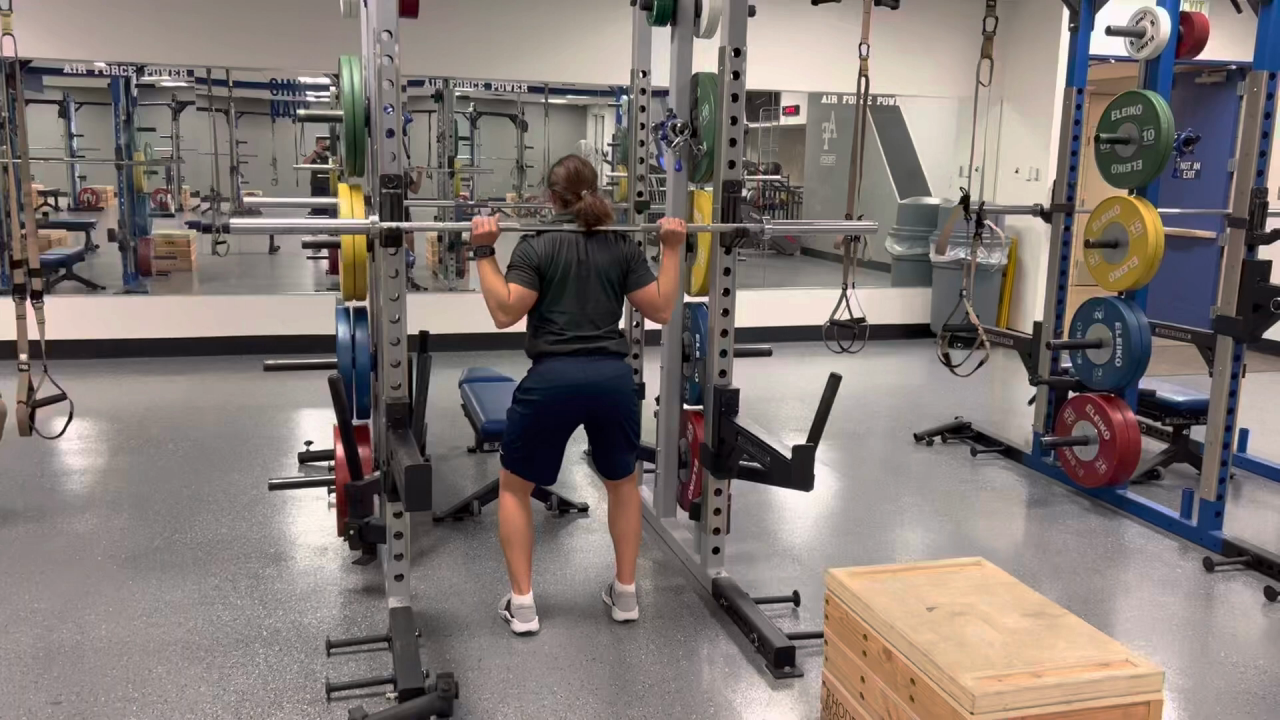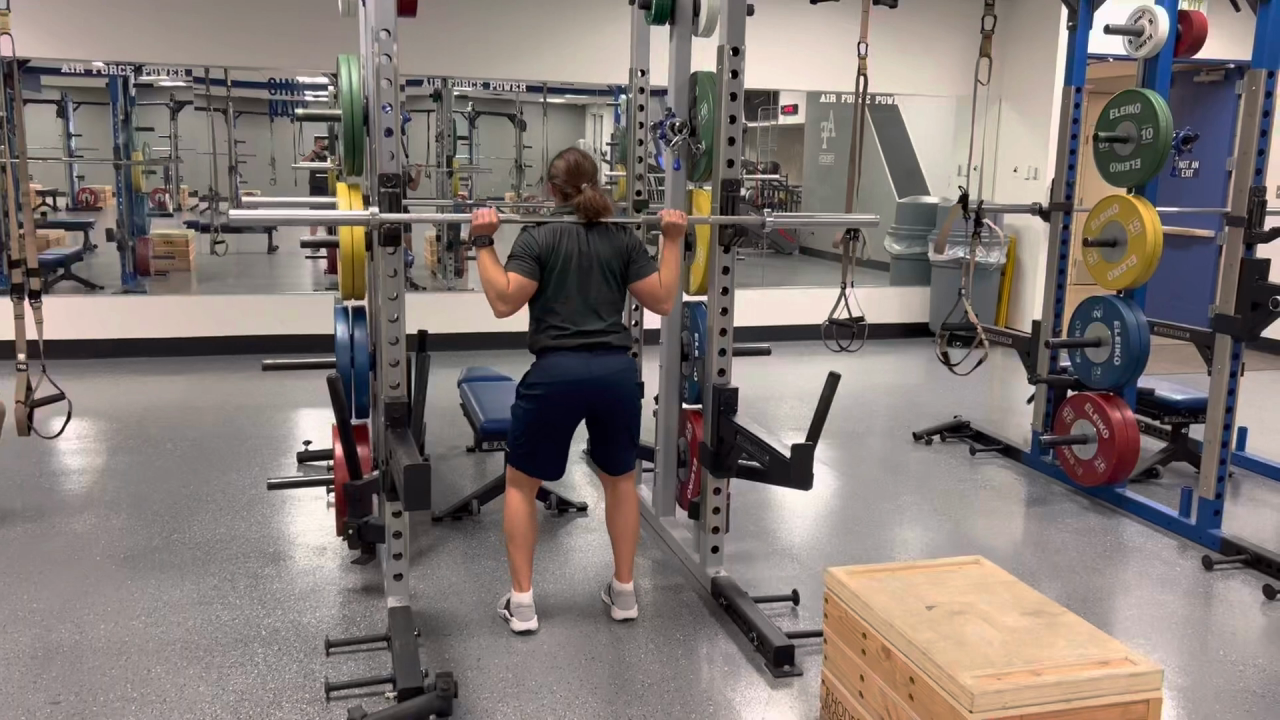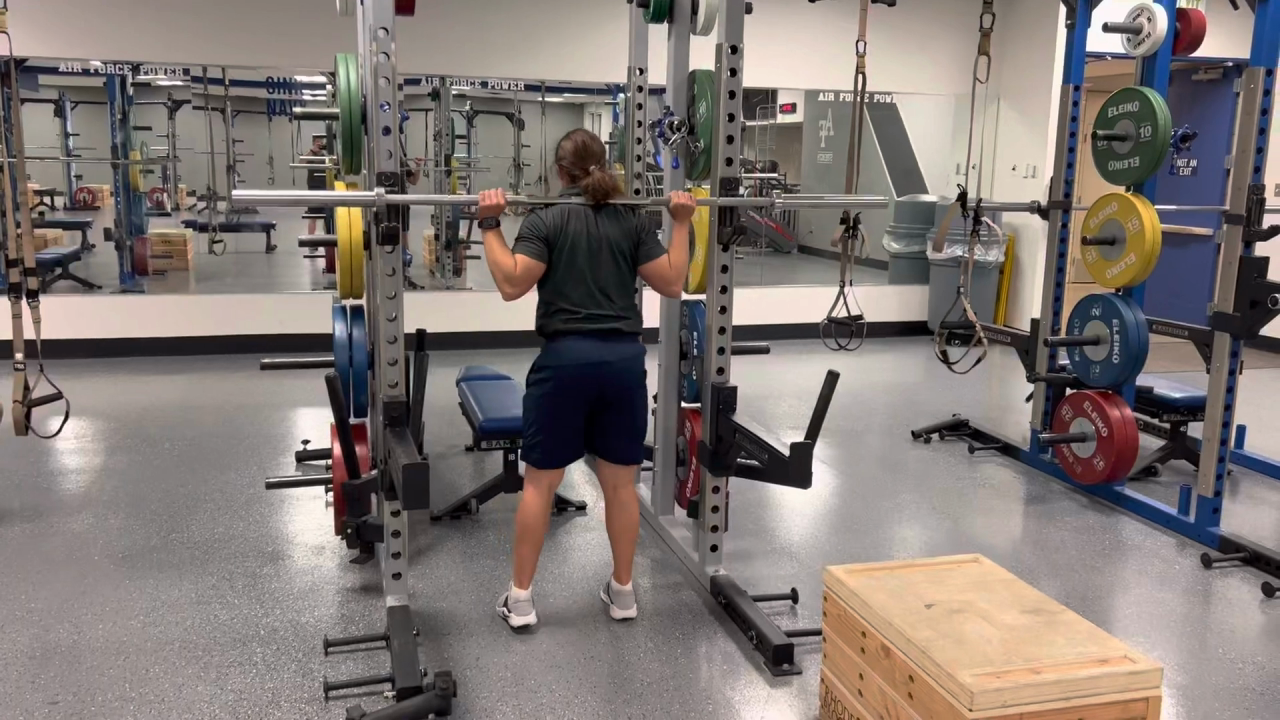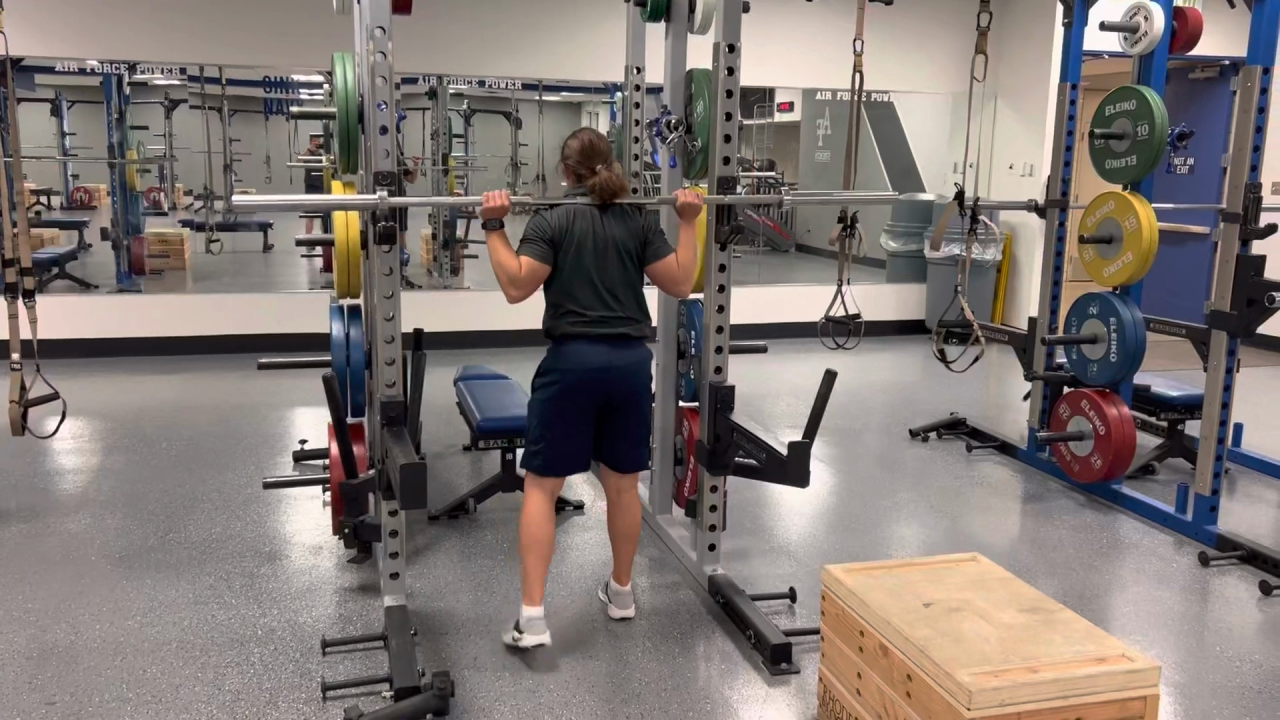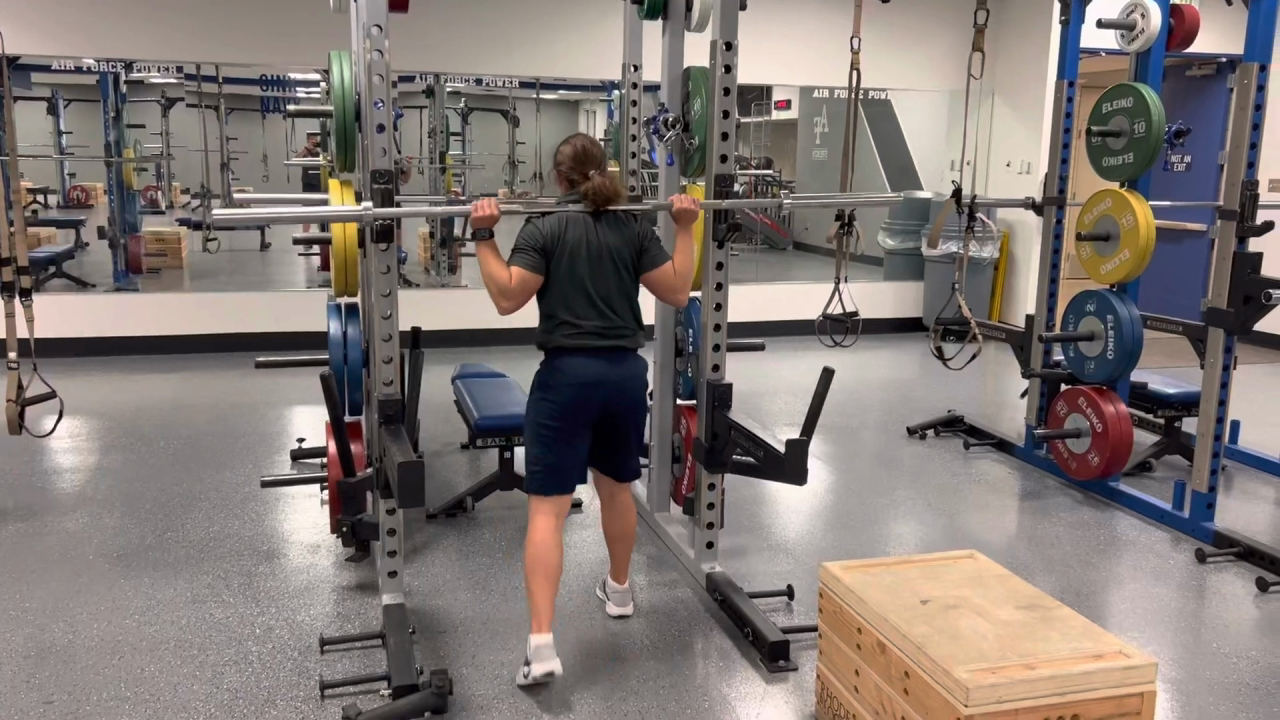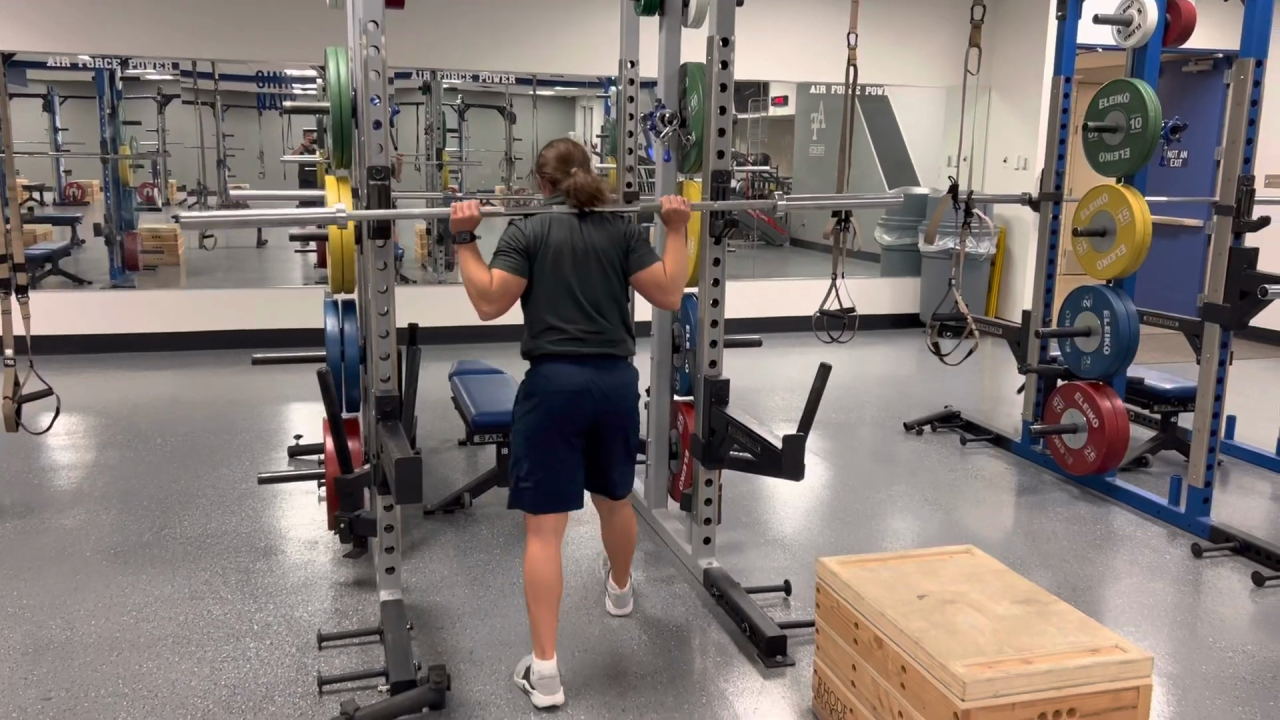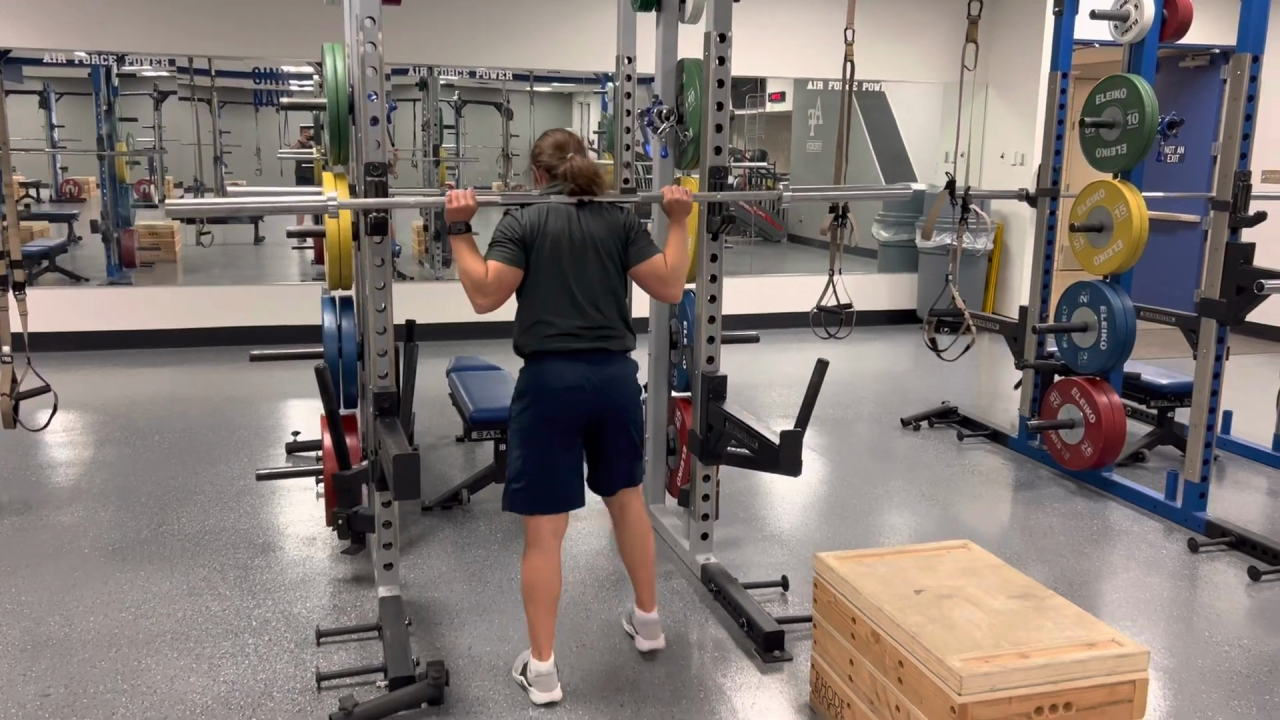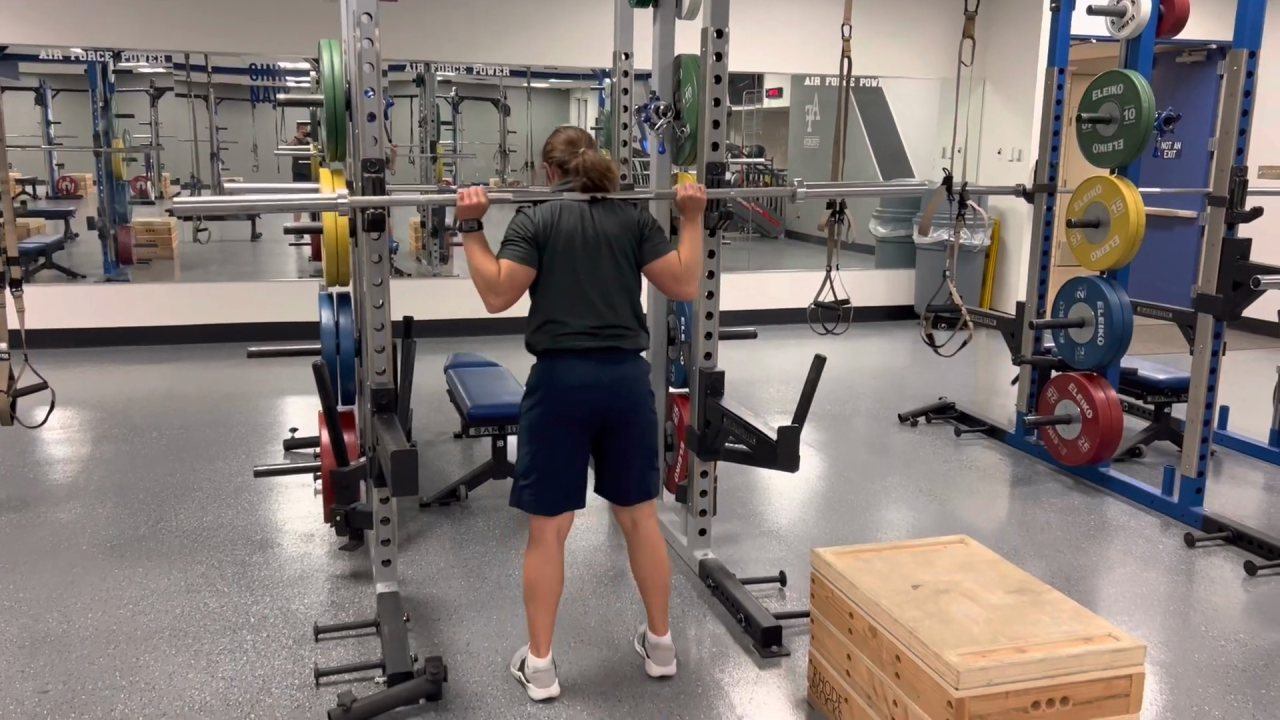
dt=0.2s
person 1, frame 1
left shoulder: (536, 246)
right shoulder: (623, 247)
left elbow: (505, 312)
right elbow: (661, 309)
left wrist: (484, 252)
right wrist: (672, 250)
left hip: (552, 381)
right hip: (613, 379)
left knee: (514, 488)
right knee: (623, 483)
left ankle: (522, 602)
right ankle: (625, 593)
person 1, frame 2
left shoulder: (538, 238)
right shoulder: (623, 239)
left elbow: (504, 302)
right elbow: (663, 301)
left wrist: (483, 243)
right wrist: (673, 242)
left hip: (556, 375)
right hip: (616, 373)
left knee: (520, 485)
right knee: (621, 481)
left ankle: (522, 600)
right ankle: (623, 591)
person 1, frame 3
left shoulder: (546, 219)
right shoulder: (633, 220)
left elbow: (512, 284)
right elbow: (672, 283)
left wrist: (489, 224)
right wrist: (681, 223)
left hip: (565, 359)
right hip: (624, 358)
left knee: (540, 482)
right knee: (621, 481)
left ankle: (521, 597)
right ankle: (622, 590)
person 1, frame 4
left shoulder: (551, 220)
right shoulder: (639, 220)
left elbow: (516, 286)
right elbow: (680, 283)
left wrist: (493, 225)
right wrist: (688, 222)
left hip: (571, 362)
right hip: (630, 361)
left knee: (542, 488)
right knee: (622, 485)
left ankle: (531, 615)
right ankle: (621, 590)
person 1, frame 5
left shoulder: (543, 228)
right shoulder: (634, 228)
left elbow: (507, 297)
right elbow: (677, 291)
left wrist: (483, 235)
right wrist: (685, 229)
left hip: (567, 375)
right hip: (626, 372)
left knee: (547, 507)
right knee: (617, 488)
left ankle: (542, 644)
right ankle: (618, 588)
person 1, frame 6
left shoulder: (526, 231)
right shoulder: (622, 229)
left elbow: (489, 302)
right elbow: (668, 295)
left wrist: (464, 239)
right wrist: (677, 230)
left hip: (553, 385)
right hip: (616, 381)
left knee: (544, 526)
right knee: (614, 498)
left ankle: (545, 669)
right ankle: (619, 588)
person 1, frame 7
left shoulder: (522, 221)
right shoulder: (620, 220)
left elbow: (484, 294)
right elbow: (670, 288)
left wrist: (459, 229)
right wrist: (678, 222)
left hip: (550, 382)
right hip: (615, 377)
left knee: (544, 530)
right knee: (626, 497)
left ankle: (542, 667)
right ankle: (647, 619)
person 1, frame 8
left shoulder: (535, 219)
right shoulder: (635, 217)
left elbow: (497, 293)
right elbow: (684, 286)
left wrist: (471, 226)
right wrist: (692, 219)
left hip: (561, 381)
right hip: (627, 377)
left knee: (547, 527)
right knee: (639, 514)
left ankle: (540, 663)
right ankle: (660, 643)
